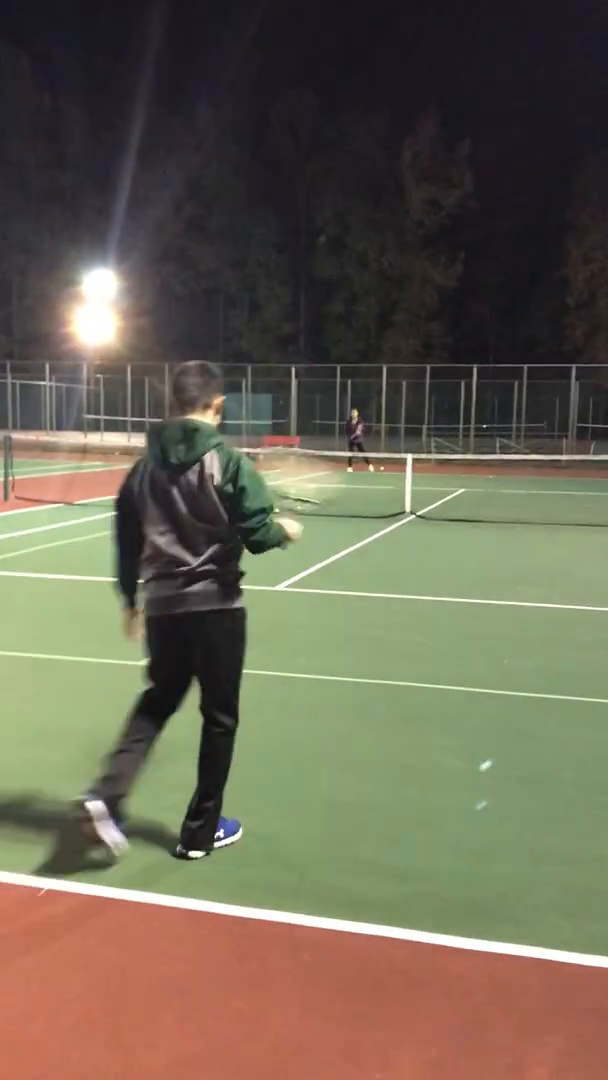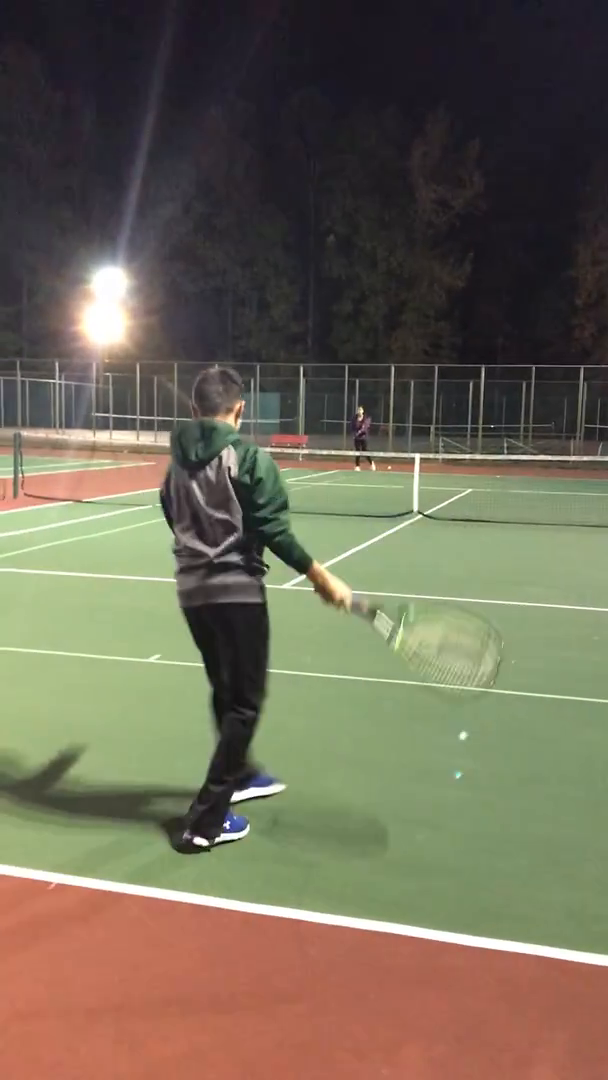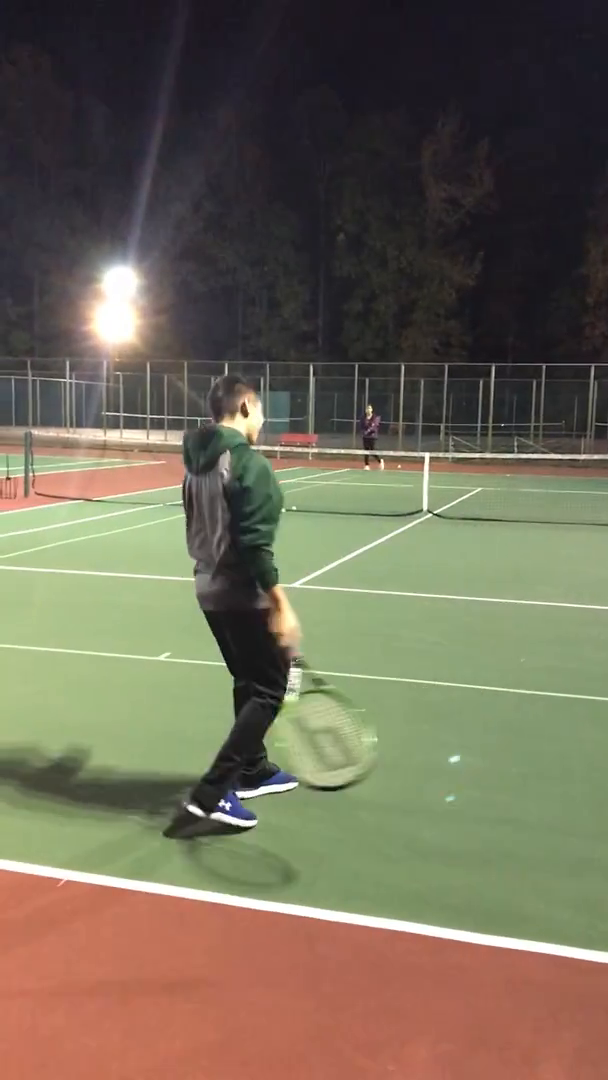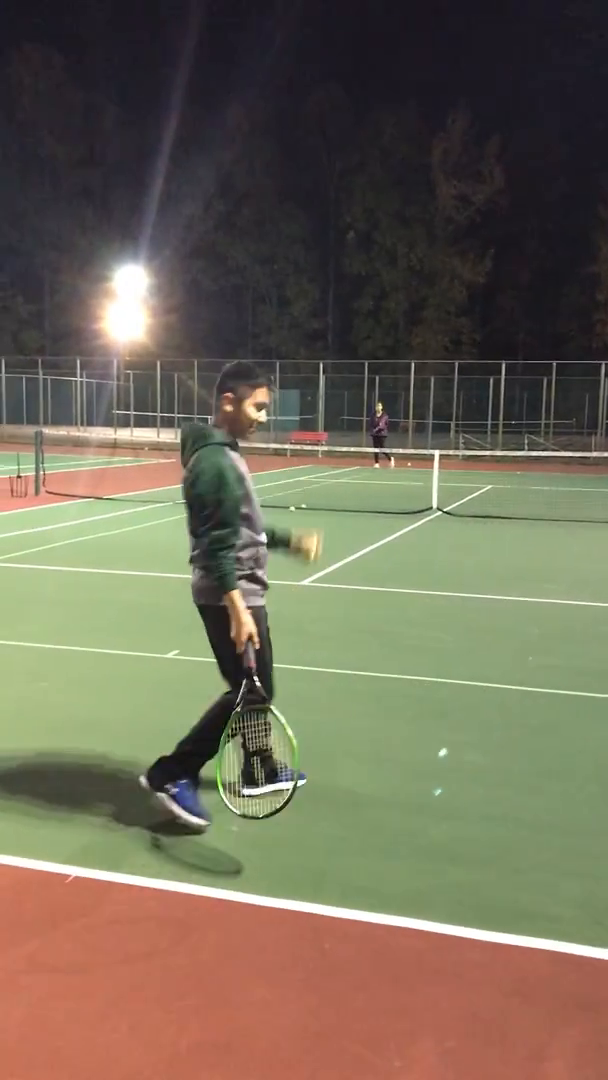
dt=0.2s
person 1, frame 1
left shoulder: (142, 467)
right shoulder: (231, 462)
left elbow: (129, 542)
right elbow: (257, 533)
left wrist: (134, 605)
right wrist: (285, 532)
left hip: (164, 606)
right hip: (214, 605)
left knee: (156, 701)
right knee: (220, 717)
left ankle: (106, 795)
right ankle: (202, 828)
person 1, frame 2
left shoulder: (177, 462)
right shoulder: (249, 458)
right elbow: (273, 531)
right wrist: (320, 576)
left hip: (192, 593)
right hip: (235, 594)
left knee: (227, 688)
right knee: (243, 703)
left ankle: (236, 774)
right ankle: (206, 821)
person 1, frame 3
left shoulder: (201, 462)
right shoulder: (249, 464)
right elbow: (257, 544)
right wrist: (280, 604)
left hip: (215, 592)
right hip: (244, 596)
left knee: (253, 687)
right knee: (269, 690)
left ankle: (252, 769)
right ankle: (211, 792)
person 1, frame 4
left shoulder: (225, 454)
right shoulder: (213, 463)
right elbow: (215, 542)
left wrist: (287, 540)
right wrist: (236, 606)
left hip: (248, 592)
right hip: (228, 596)
left knee: (259, 682)
right knee: (244, 691)
right ankle: (170, 774)
